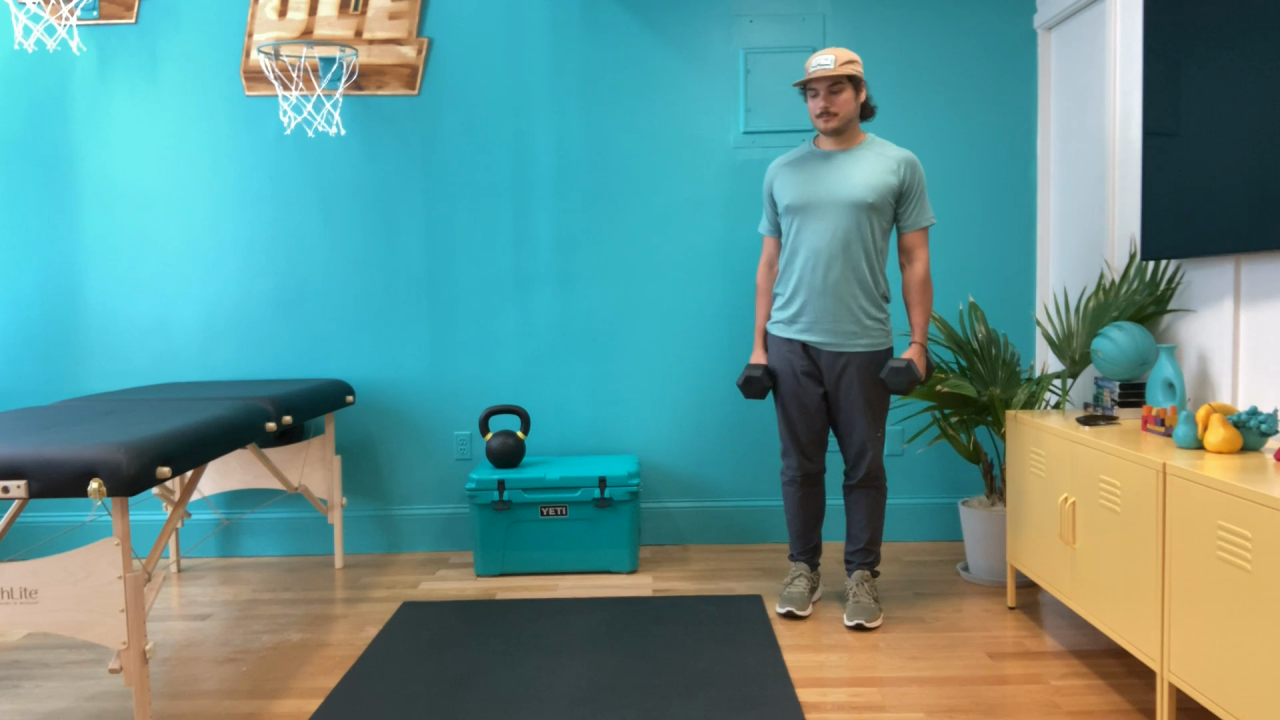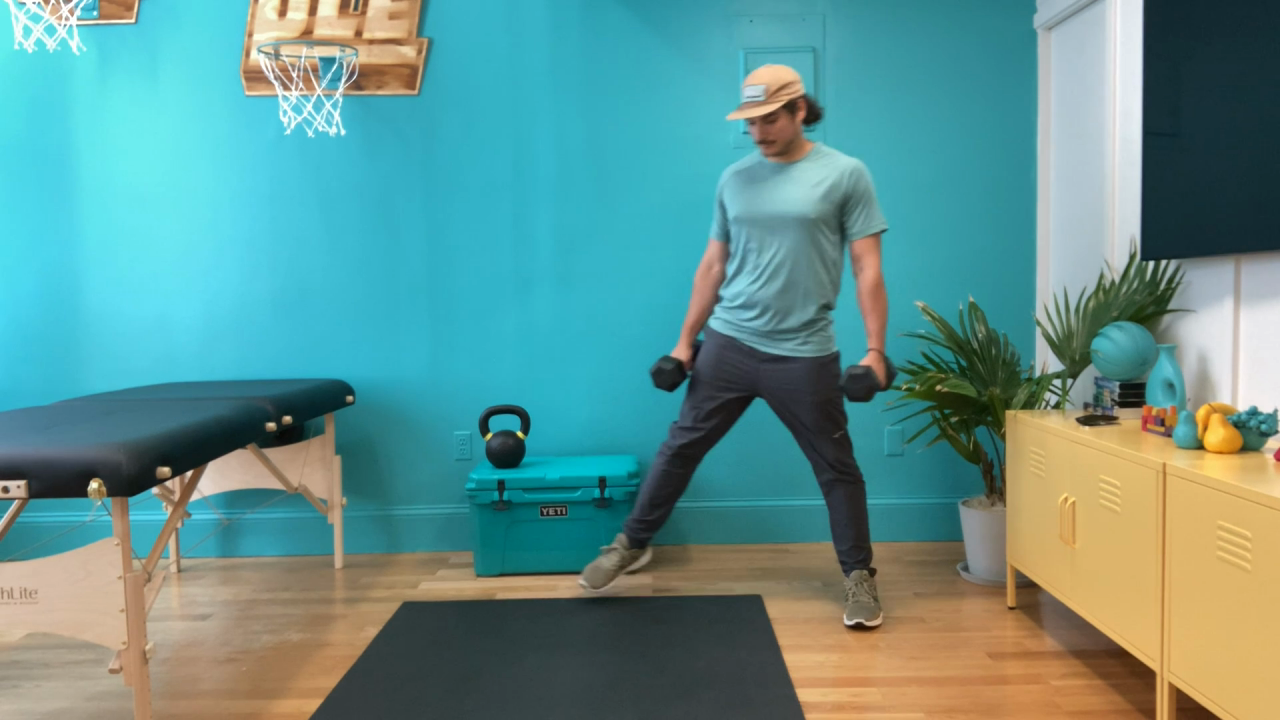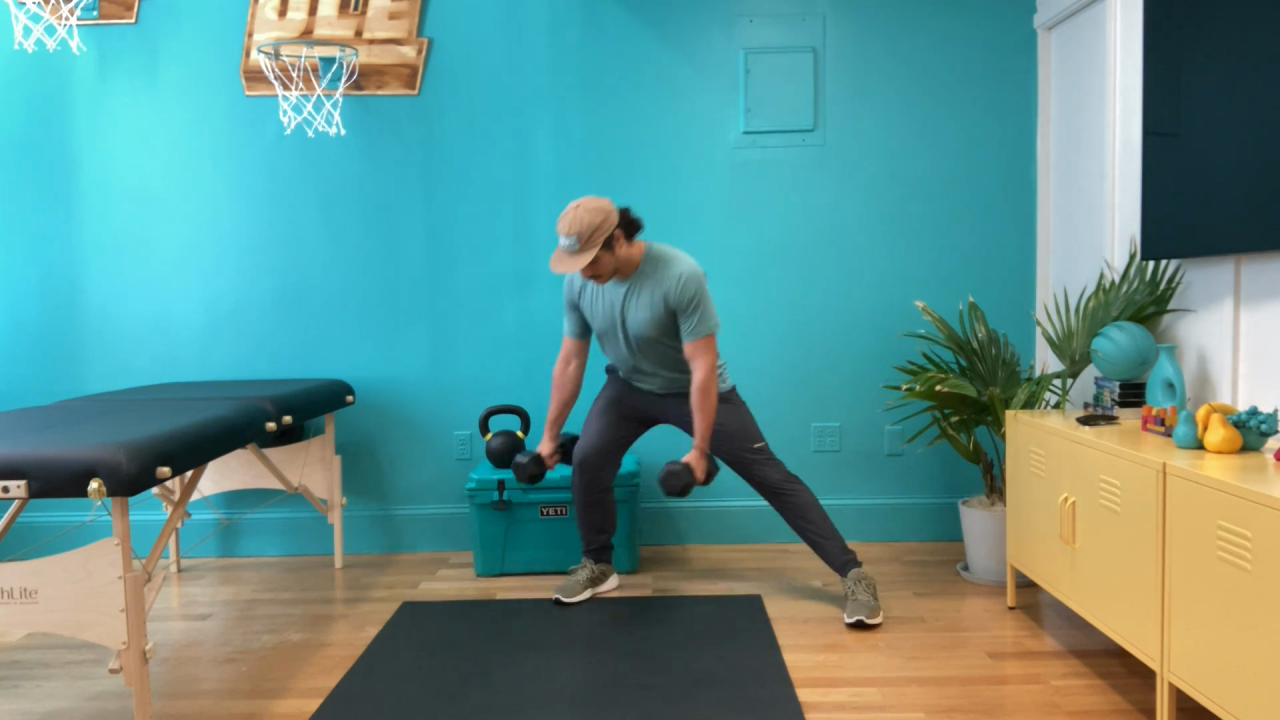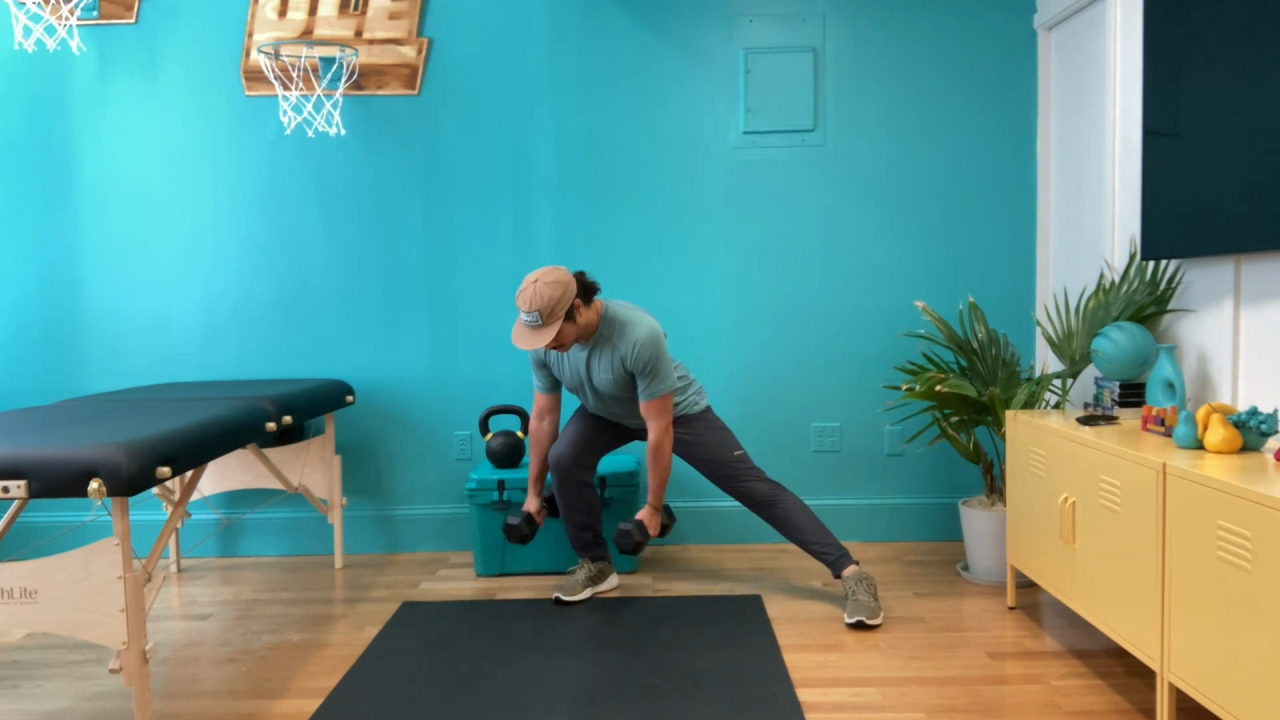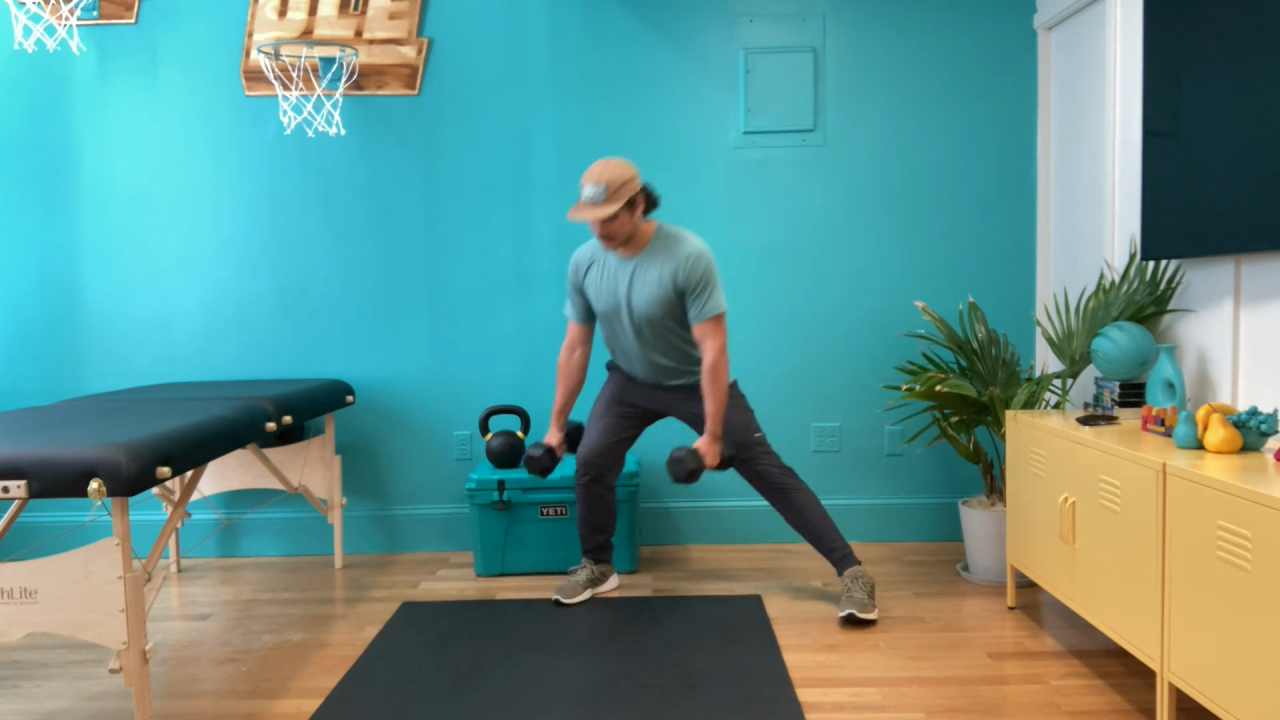
dt=0.5s
person 1, frame 1
left shoulder: (898, 165)
right shoulder: (782, 171)
left elbow: (915, 261)
right elbow: (769, 263)
left wrist: (918, 341)
right wrist: (759, 343)
left hip: (864, 348)
right hip: (793, 343)
left knee: (864, 466)
right knee: (800, 465)
left ankle: (861, 574)
right ankle: (803, 568)
person 1, frame 2
left shoulder: (846, 175)
right shoulder: (735, 178)
left elbow: (868, 267)
right elbow: (714, 263)
left wrist: (875, 349)
right wrist: (685, 339)
left hip: (804, 354)
right hip: (730, 343)
left knee: (836, 467)
right knee: (682, 444)
left ankle: (858, 575)
right ankle: (630, 544)
person 1, frame 3
left shoulder: (680, 276)
right shoulder: (578, 284)
left elbow: (703, 368)
right elbow: (569, 361)
left wrist: (700, 450)
right wrist: (549, 435)
left hip: (692, 388)
right hip: (631, 383)
left knee: (771, 477)
right knee: (589, 460)
left ankle: (853, 574)
right ankle: (597, 565)
person 1, frame 4
left shoulder: (638, 335)
right shoulder: (544, 345)
left elbow: (659, 430)
right elbow: (543, 418)
left wrist: (654, 507)
right wrist: (533, 491)
left hip: (678, 410)
left knee: (754, 486)
right knee: (565, 461)
left ankle: (851, 573)
right ankle: (595, 564)
person 1, frame 5
left shoulder: (688, 255)
right shoulder: (583, 263)
left elbow: (714, 350)
right elbow: (575, 347)
left wrist: (712, 435)
right wrist: (557, 423)
left hip: (696, 380)
right hip: (631, 381)
left knee: (769, 473)
right knee: (592, 462)
left ankle: (851, 570)
right ankle: (597, 566)
